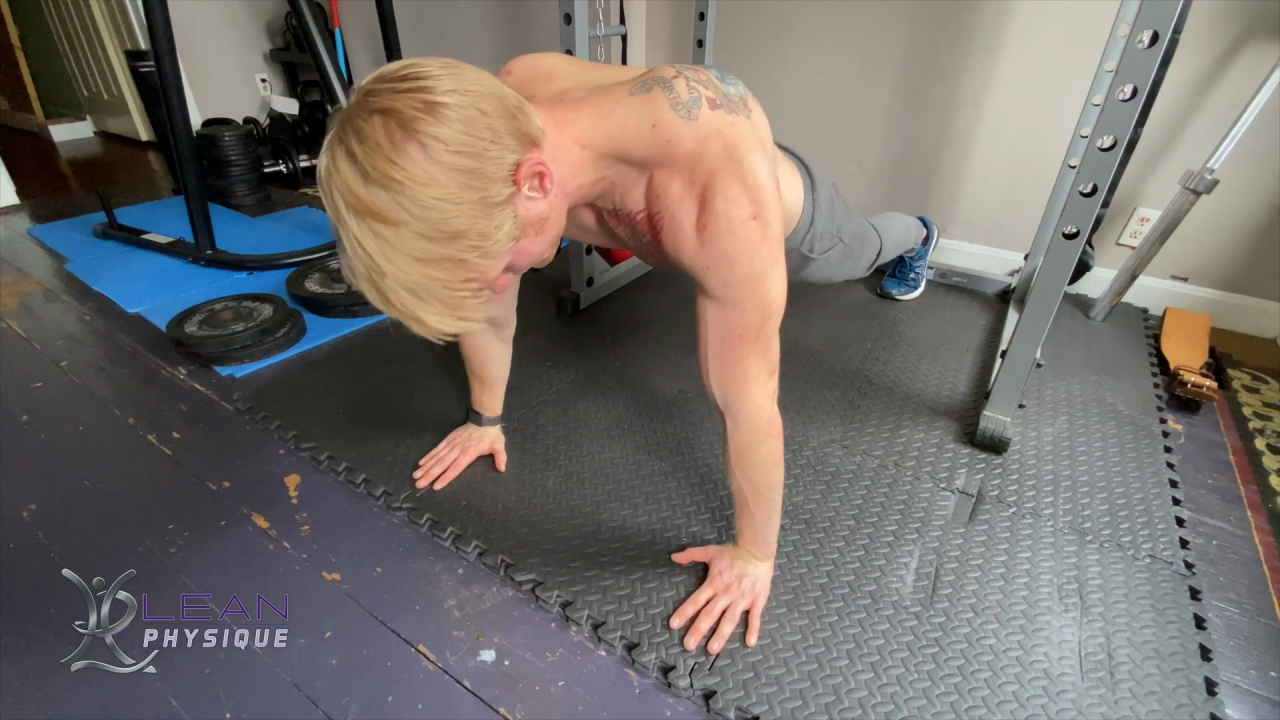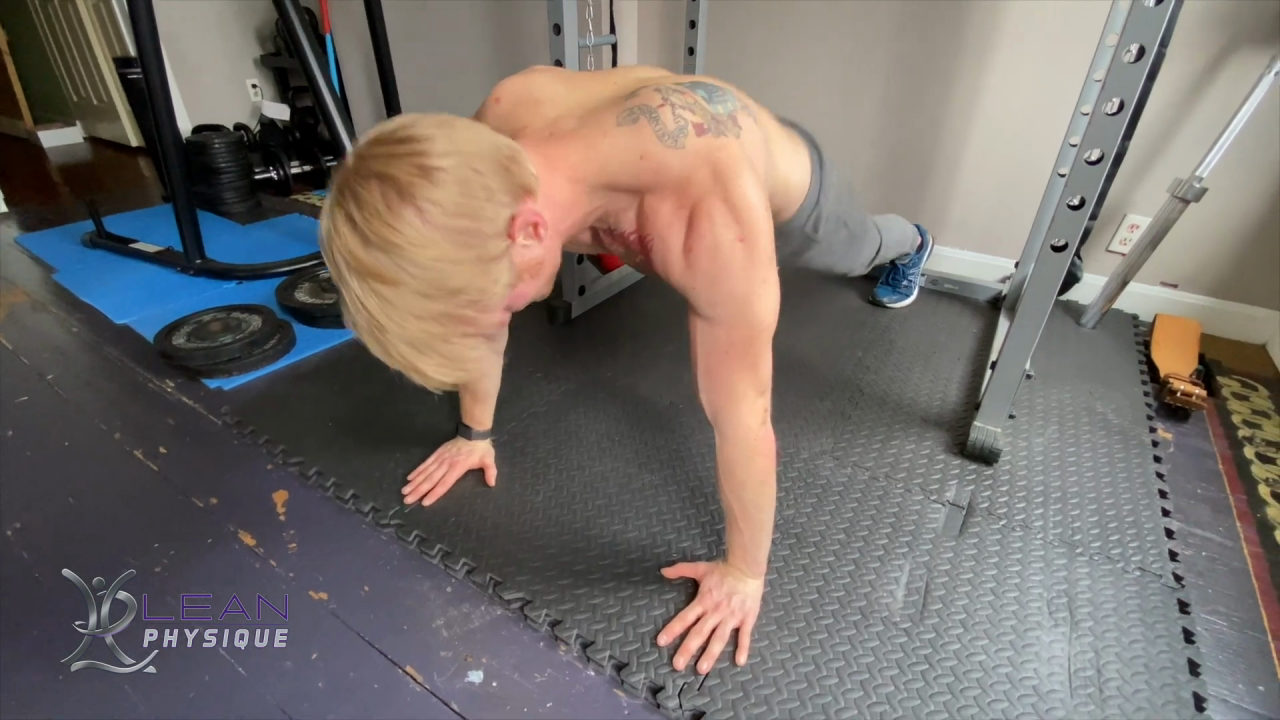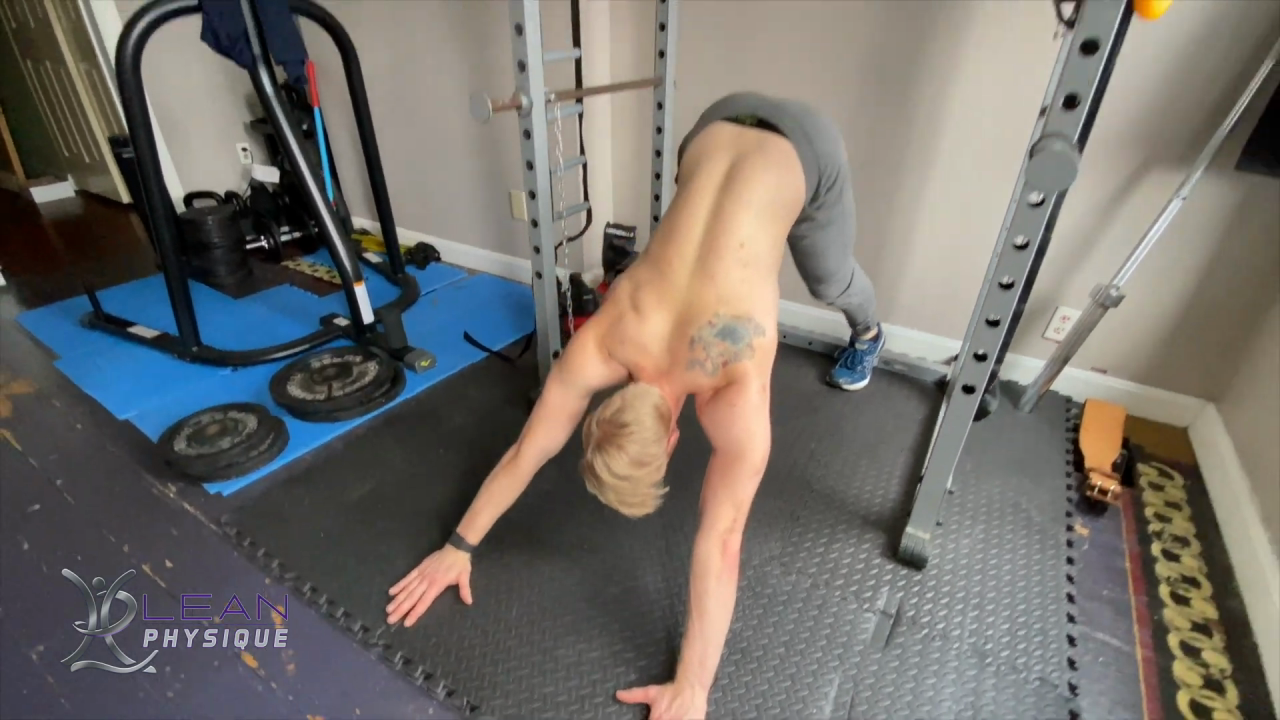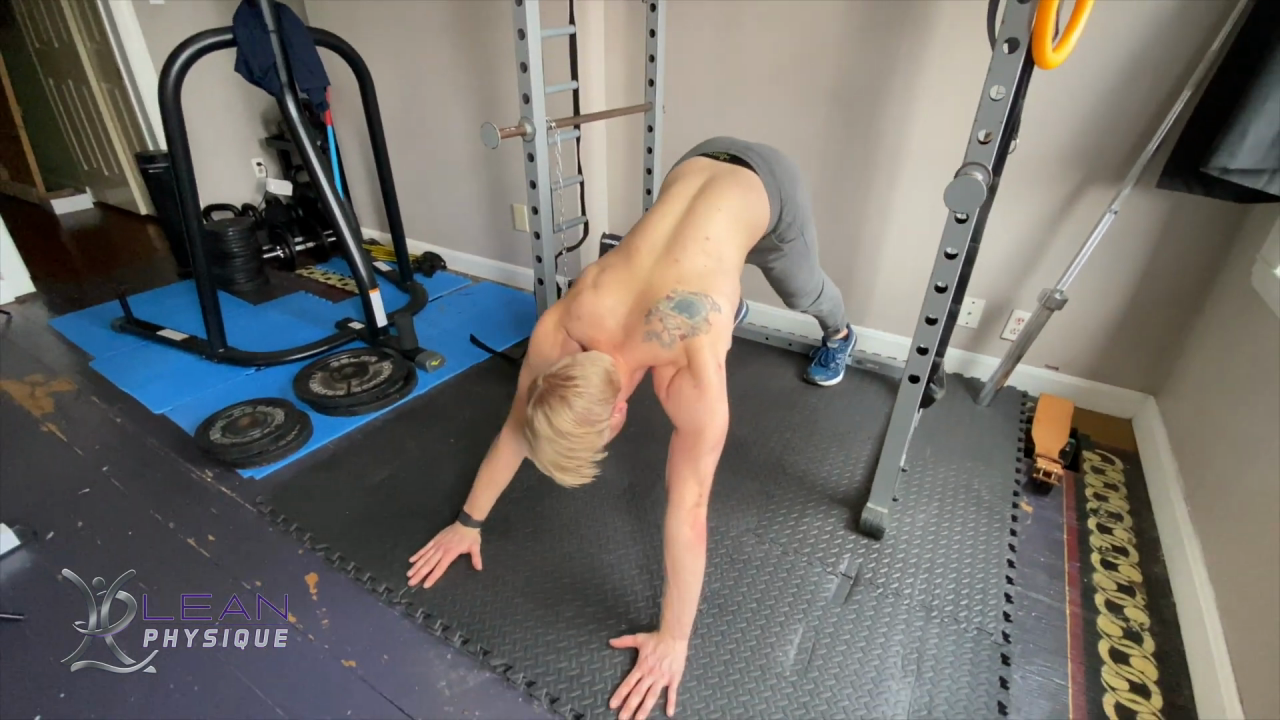
dt=1s
person 1, frame 1
left shoulder: (712, 194)
right shoulder: (492, 141)
left elbow: (748, 402)
right elbow: (491, 308)
left wrist: (754, 554)
right wrist: (486, 419)
left hip: (789, 219)
left knee: (859, 250)
left ankle: (914, 235)
person 1, frame 2
left shoulder: (706, 218)
right shoulder: (481, 157)
left elbow: (742, 418)
right elbow: (476, 323)
left wrist: (744, 573)
right wrist: (475, 432)
left hip: (788, 203)
left knee: (858, 248)
left ankle: (910, 242)
person 1, frame 3
left shoulder: (734, 391)
right shoulder: (602, 344)
left elbow: (720, 538)
right elbow: (528, 450)
right wrist: (458, 547)
left hip: (804, 148)
right hip: (723, 128)
left knee: (829, 281)
left ankle: (865, 334)
person 1, frame 4
left shoulder: (690, 371)
right shoulder: (560, 328)
left elbow: (688, 507)
right elbow: (514, 430)
left wrist: (673, 640)
right wrist: (467, 522)
left hip: (767, 186)
right hip: (700, 165)
left knee: (801, 291)
left ankle: (837, 332)
